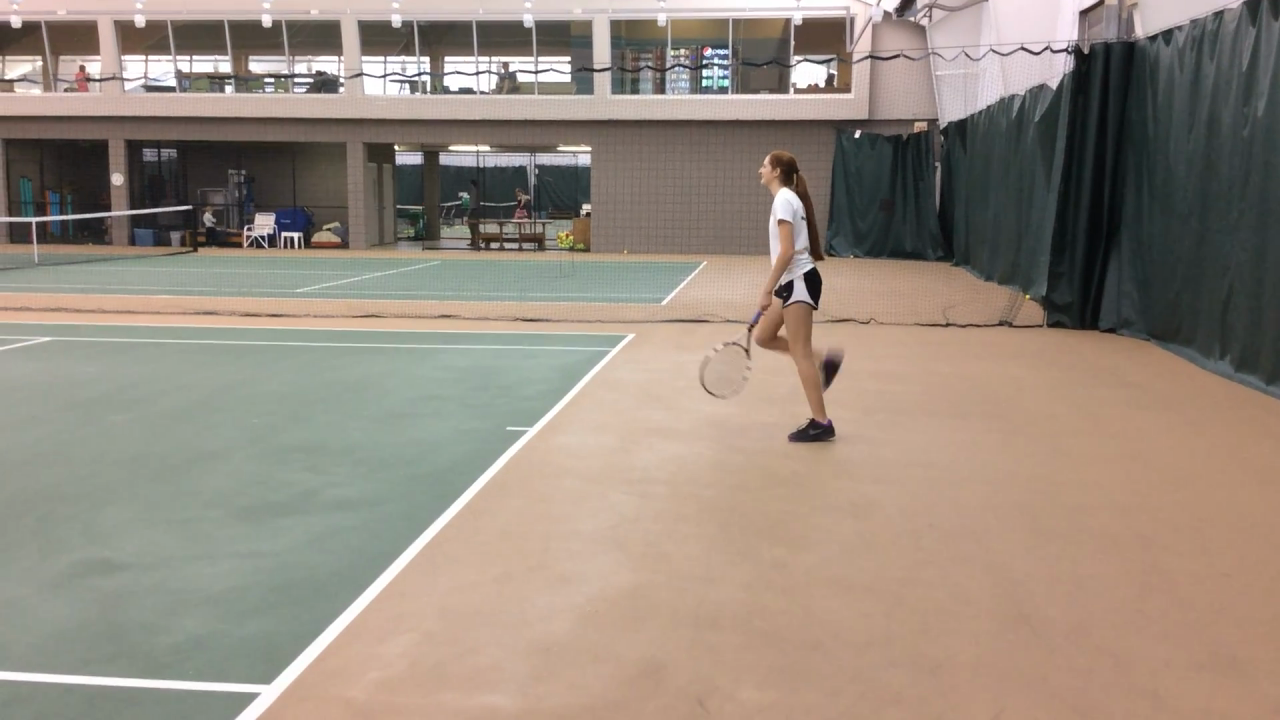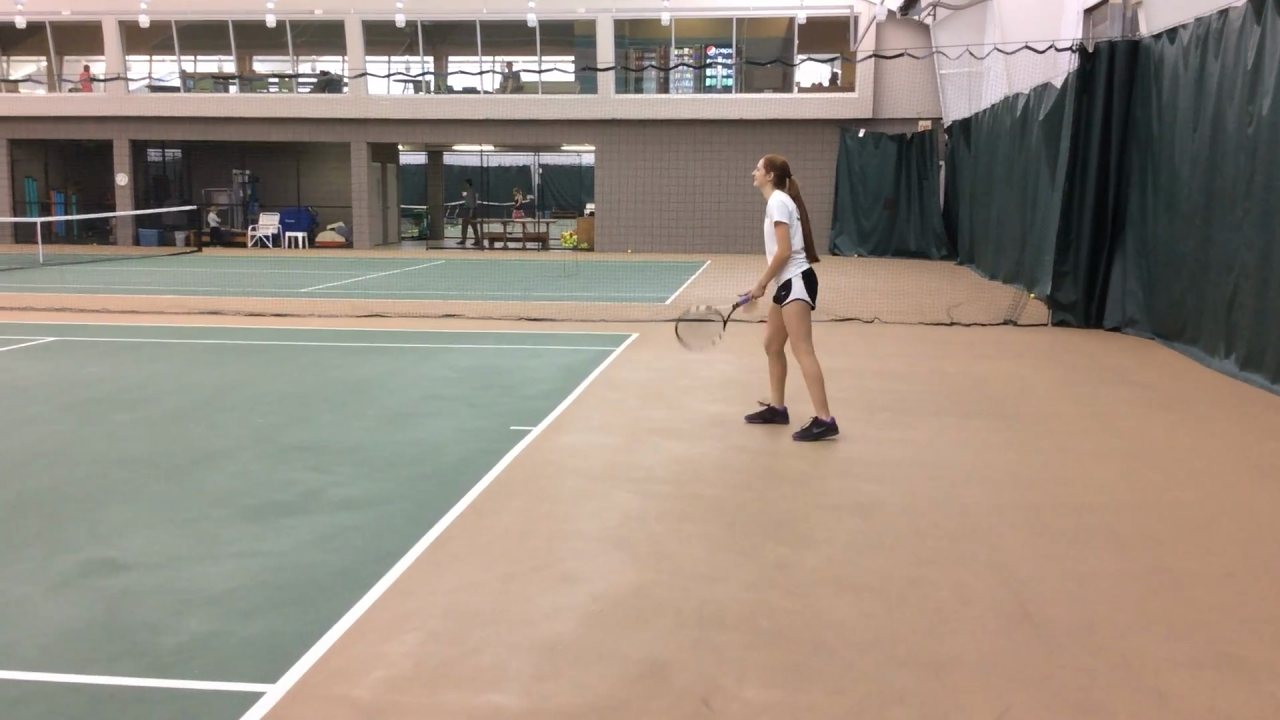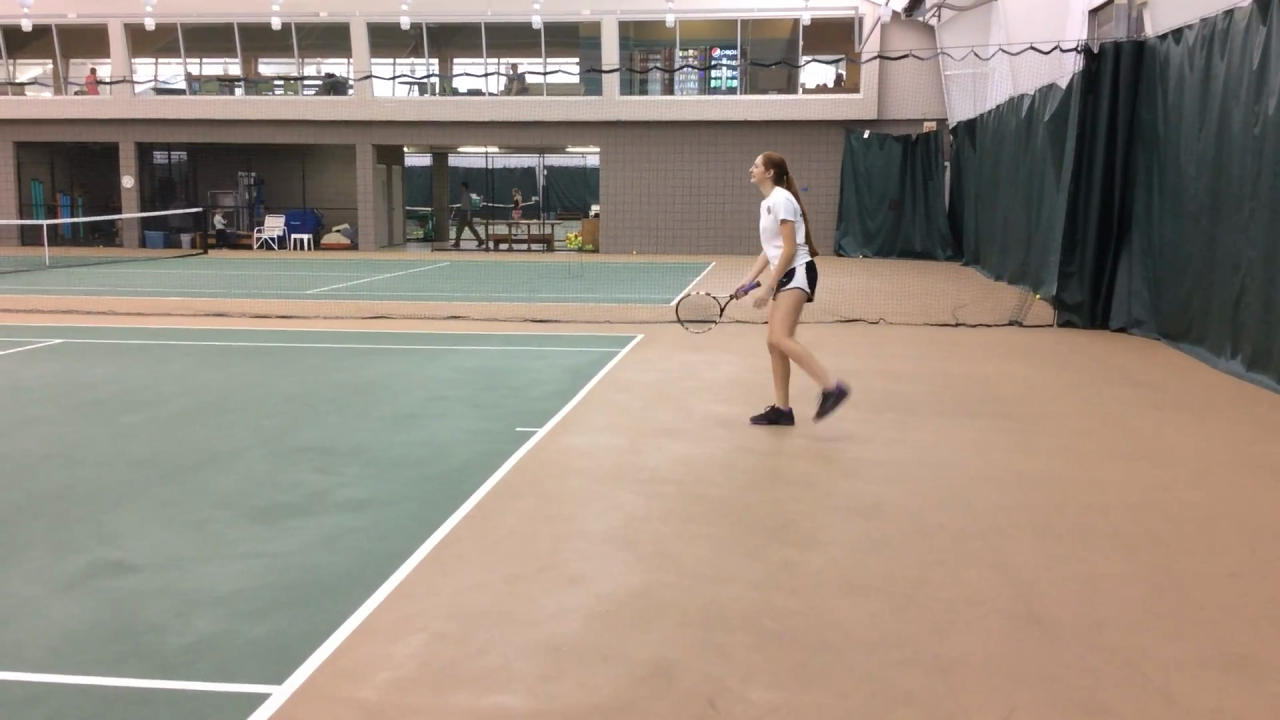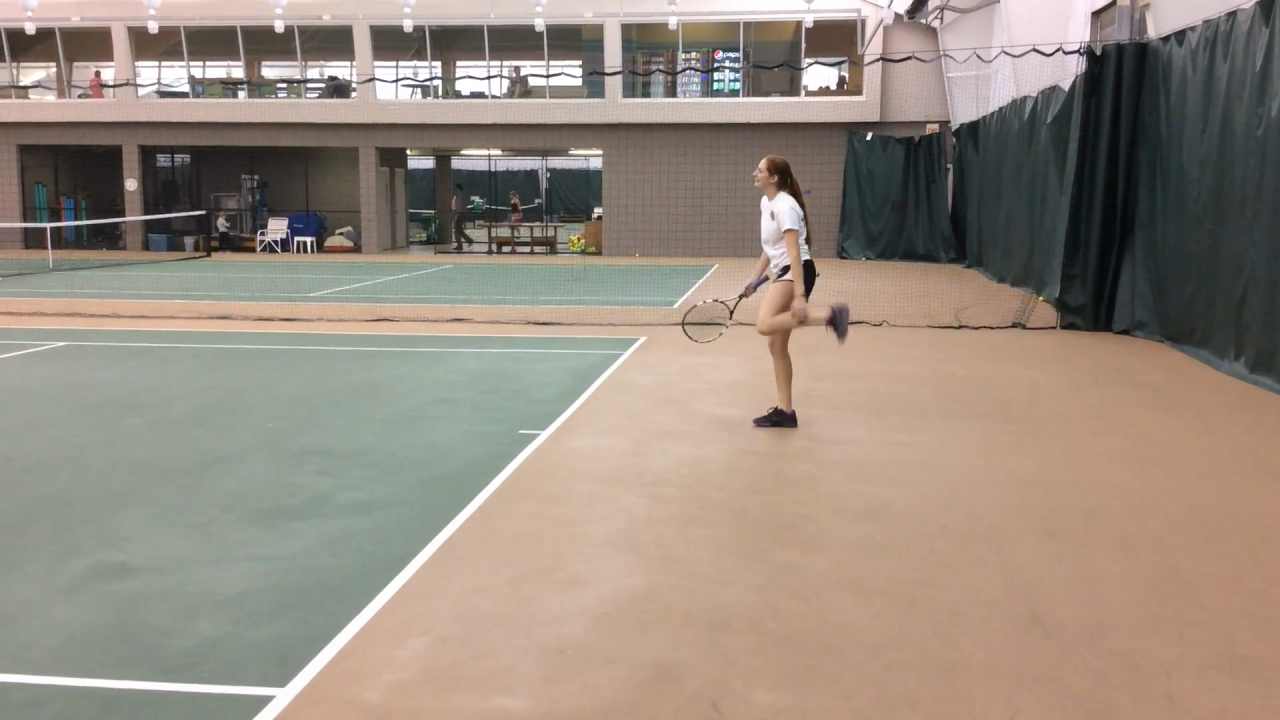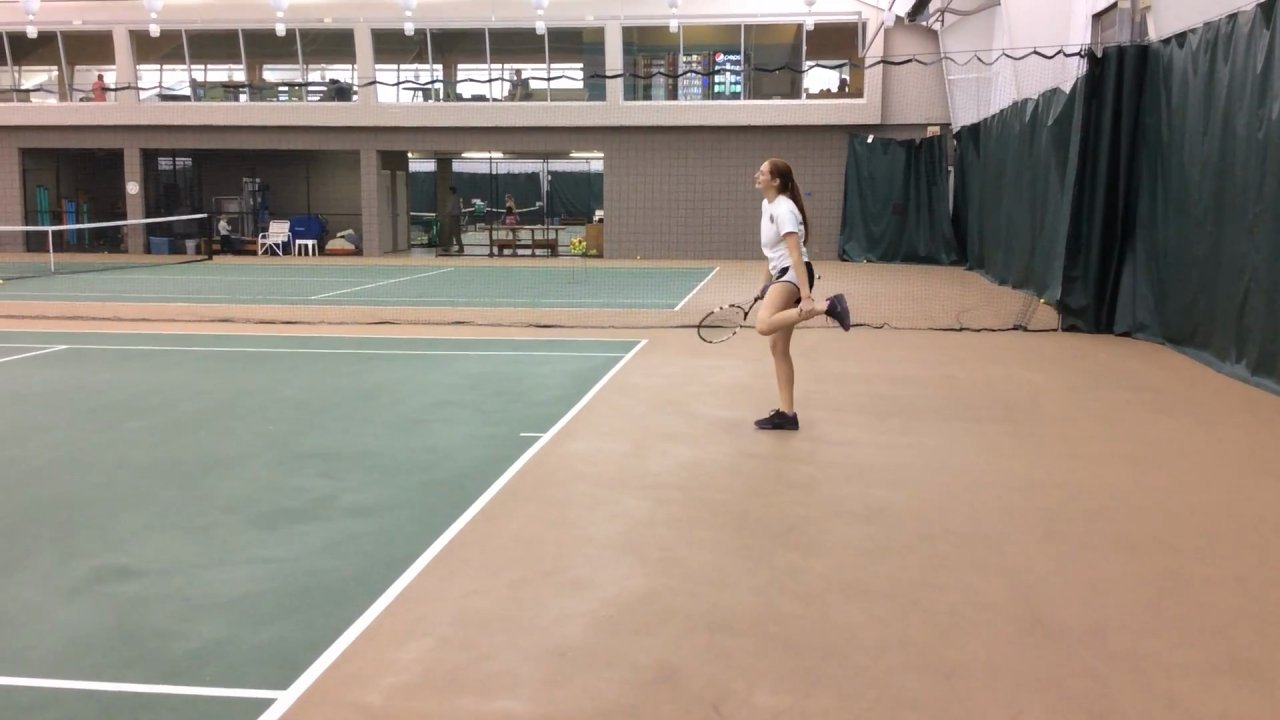
dt=0.2s
person 1, frame 1
left shoulder: (784, 199)
right shoulder: (786, 198)
left elbow: (786, 251)
left wrist: (766, 290)
right wrist: (774, 289)
left hip: (798, 281)
right hip: (792, 281)
left knee: (800, 354)
right knee: (764, 337)
left ankle: (821, 423)
right ankle: (822, 361)
person 1, frame 2
left shoulder: (778, 201)
right shoulder: (779, 201)
left elbow: (783, 252)
left wrist: (761, 284)
right wrist: (762, 286)
left hip: (796, 281)
right hip: (788, 282)
left knee: (802, 352)
right knee: (772, 347)
left ankle: (823, 420)
right ankle: (777, 408)
person 1, frame 3
left shoulder: (781, 199)
right shoulder: (766, 203)
left elbow: (790, 249)
left wrist: (769, 286)
right wrist: (748, 279)
left hip: (798, 272)
right hip: (785, 275)
left knee: (781, 339)
right knee: (773, 343)
left ankle: (831, 387)
right ankle: (782, 409)
person 1, frame 4
left shoulder: (785, 206)
right shoulder: (766, 203)
left elbow: (795, 254)
left wrist: (799, 295)
right wrist: (755, 278)
left hip: (795, 272)
right hip: (782, 274)
left knee: (765, 325)
right knee: (777, 344)
left ankle: (830, 315)
right ankle: (785, 411)
person 1, frame 5
left shoulder: (784, 209)
right shoulder: (767, 204)
left elbow: (796, 255)
left wrist: (806, 296)
right wrist: (767, 282)
left hip: (794, 274)
right hip: (783, 275)
left knee: (764, 324)
right knee: (778, 347)
left ankle: (826, 307)
right ankle: (786, 414)
